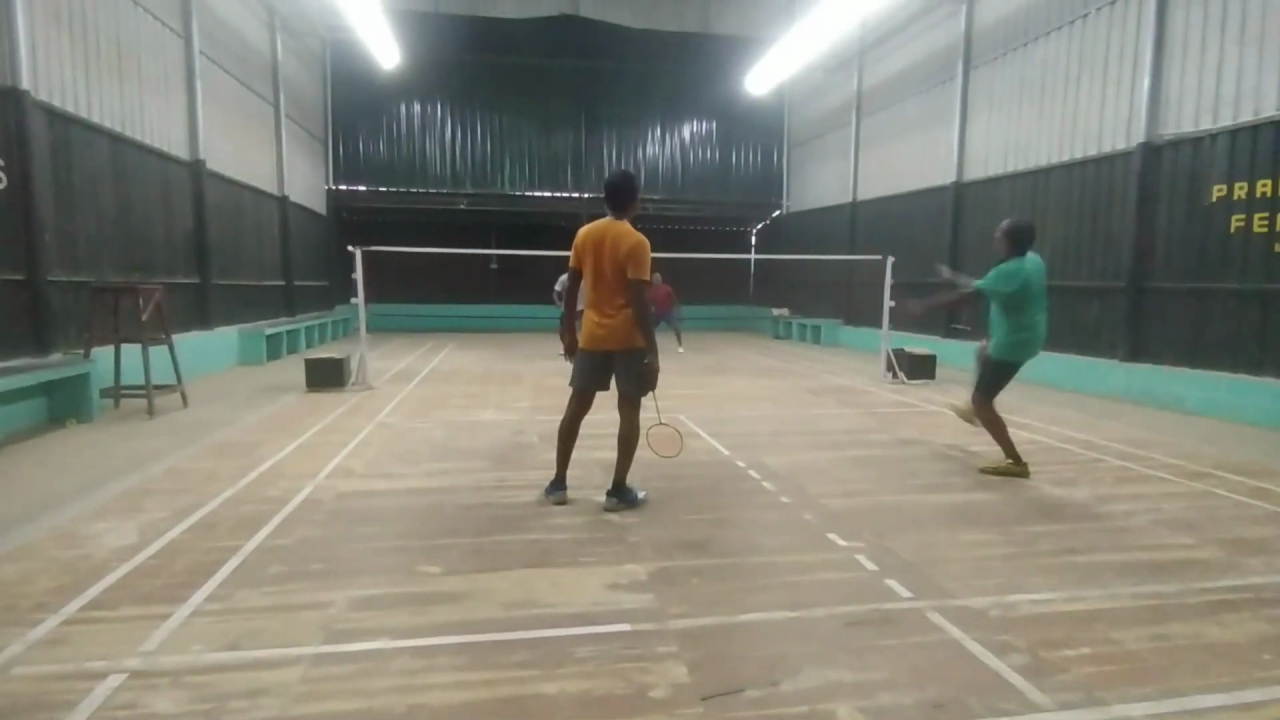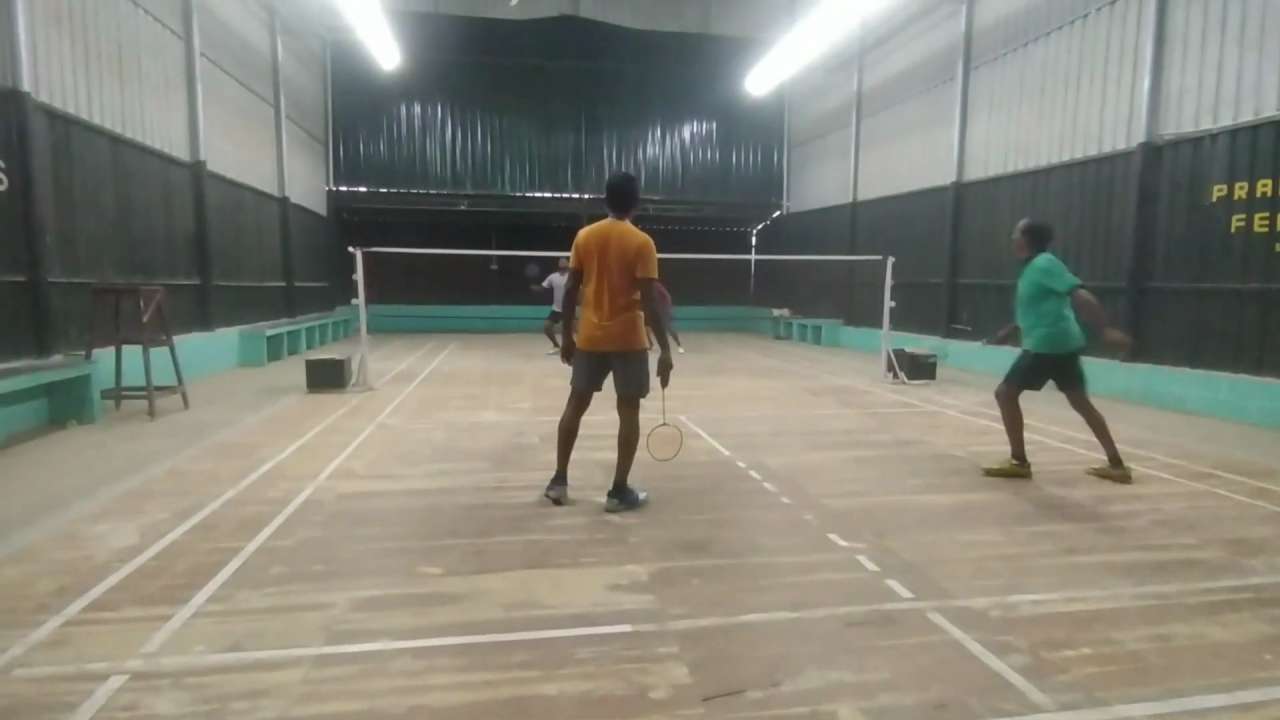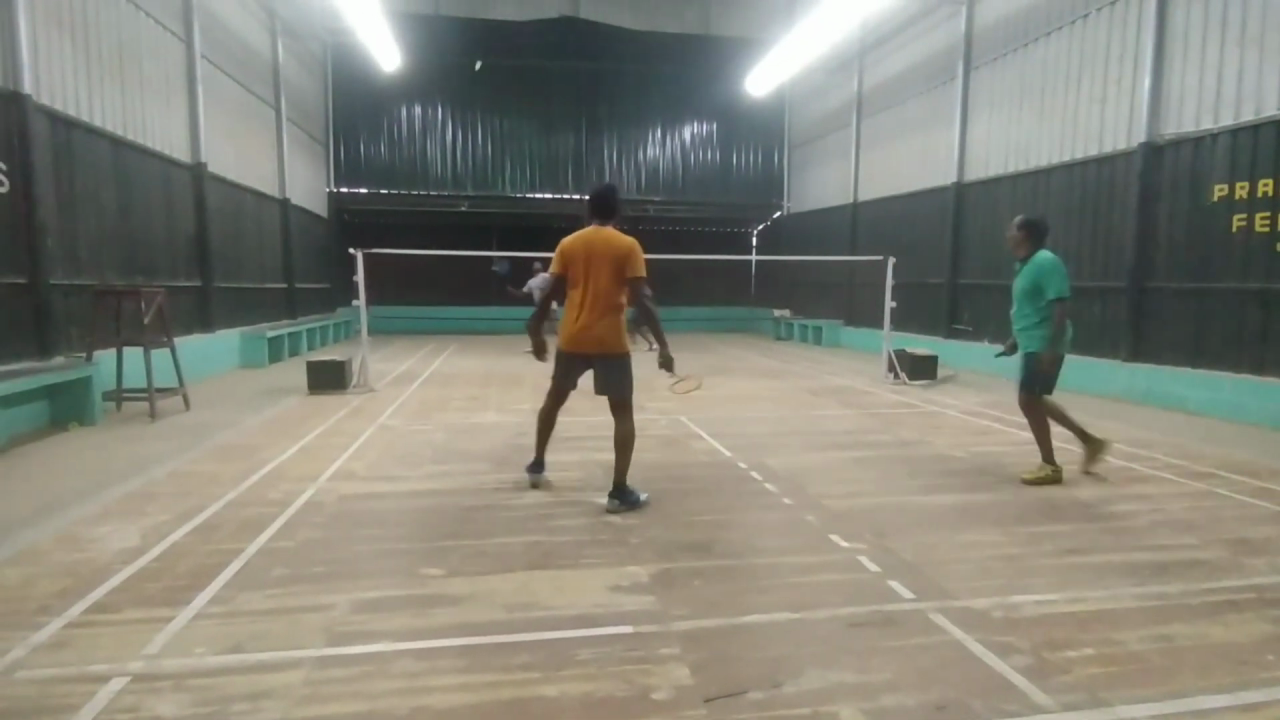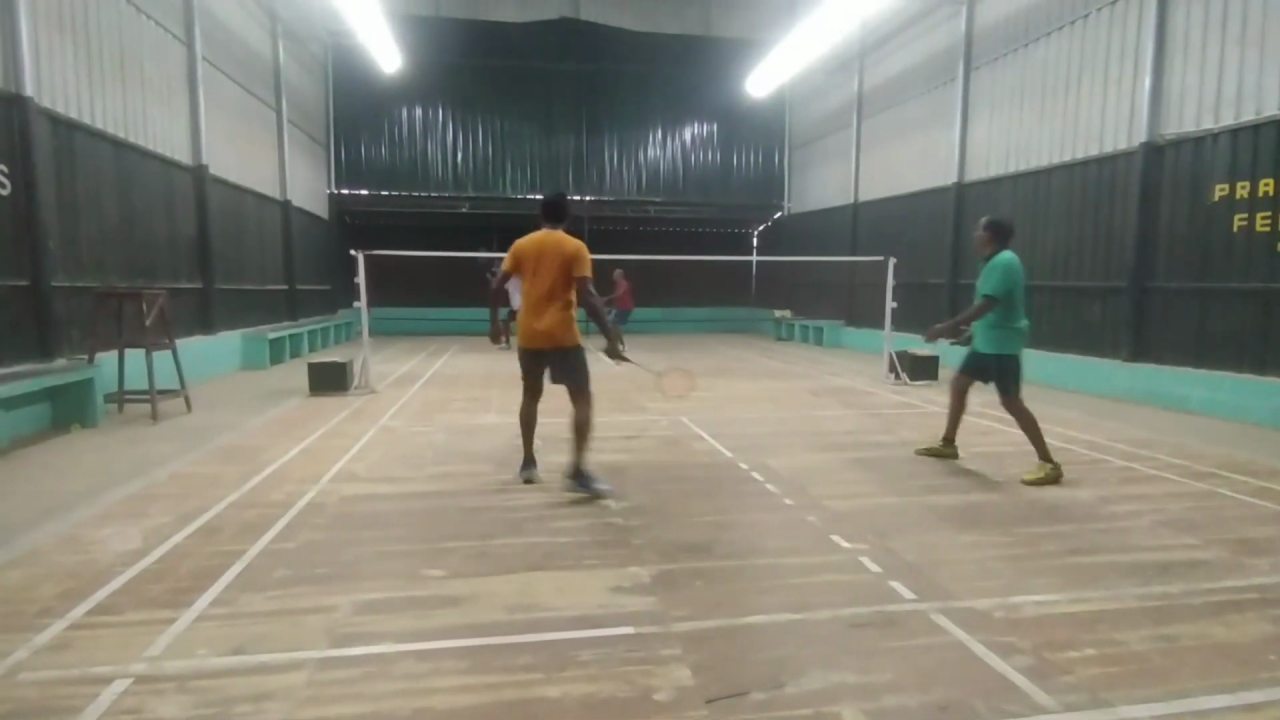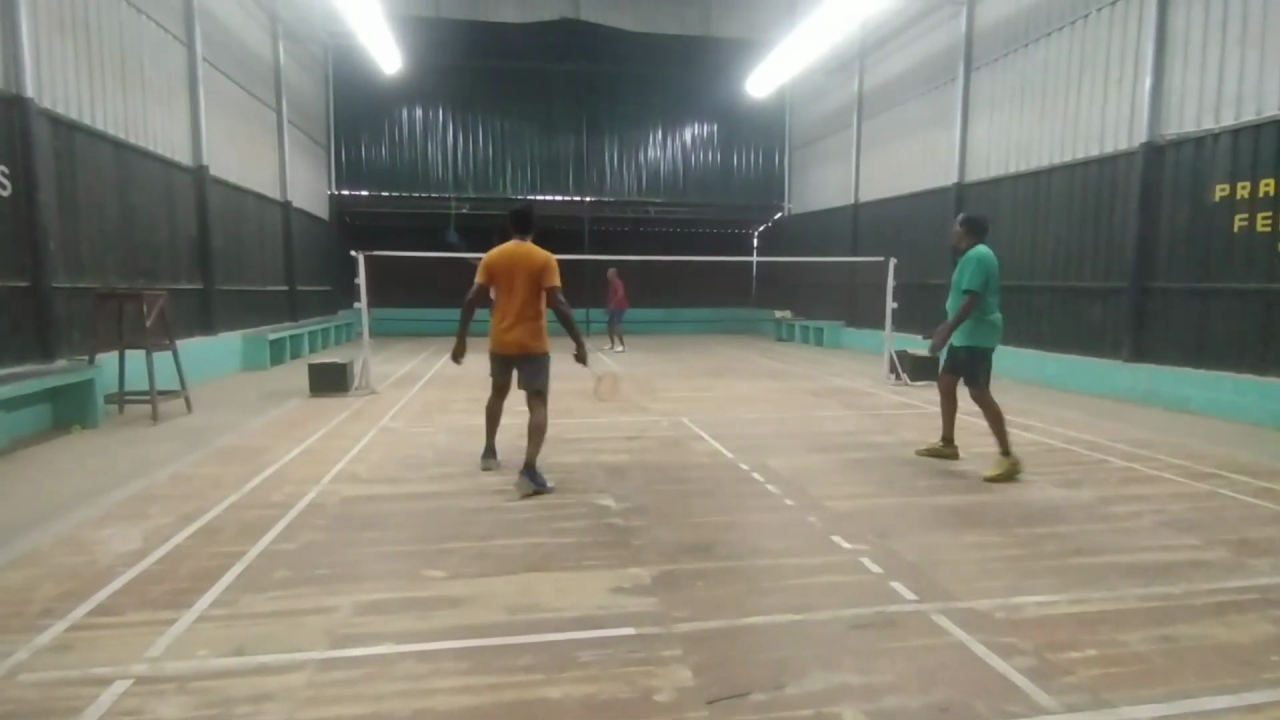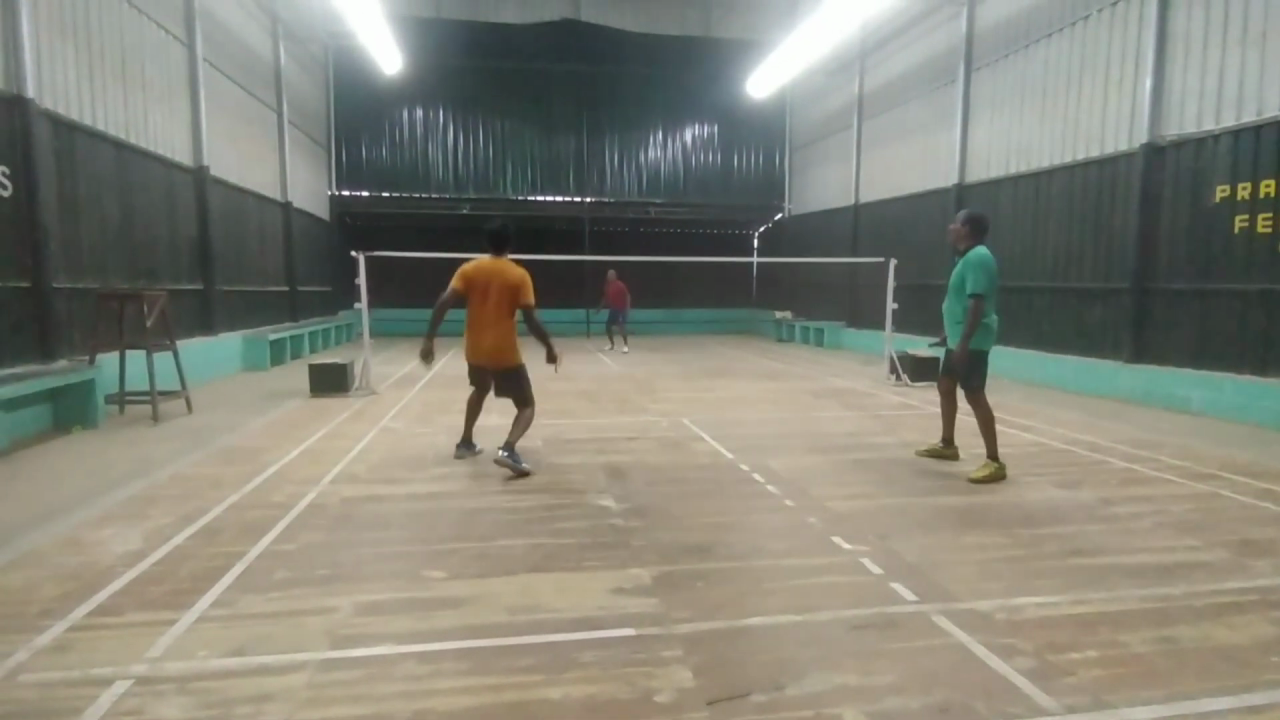
dt=0.3s
person 1, frame 1
left shoulder: (584, 235)
right shoulder: (636, 242)
left elbow: (571, 289)
right elbow: (638, 302)
left wrist: (568, 331)
right wrist: (652, 352)
left hip: (591, 337)
right hip: (628, 339)
left knee: (576, 408)
right knee: (629, 412)
left ankle: (558, 484)
right ankle: (618, 491)
person 1, frame 2
left shoulder: (585, 236)
right shoulder: (642, 242)
left elbow: (571, 291)
right elbow: (649, 301)
left wrist: (566, 335)
right wrist: (664, 350)
left hip: (589, 337)
right hip: (629, 340)
left knee: (575, 407)
right knee: (629, 412)
left ankle: (558, 482)
right ankle: (619, 491)
person 1, frame 3
left shoulder: (568, 244)
right shoulder: (628, 246)
left elbow: (549, 293)
right elbow: (641, 299)
left wrist: (536, 333)
right wrist: (662, 345)
left hip: (572, 339)
right hip: (611, 341)
left knee: (553, 400)
right knee: (623, 413)
left ankle: (537, 465)
right ankle: (620, 491)
person 1, frame 4
left shoulder: (521, 245)
right shoulder: (576, 248)
left elbow: (497, 286)
right elbow: (588, 296)
left wrist: (494, 321)
right wrist: (611, 338)
left hip: (528, 335)
right hip: (562, 336)
left knee: (530, 396)
right knee: (582, 400)
left ankle: (528, 464)
right ankle: (578, 472)
person 1, frame 5
left shoulder: (492, 256)
right shoulder: (544, 259)
left elbow: (472, 300)
right elbow: (558, 304)
left wrist: (461, 339)
right wrist: (579, 343)
left hip: (500, 341)
right hip: (532, 343)
left knee: (498, 392)
right knee: (538, 405)
left ankle: (489, 452)
right ankle: (530, 470)
person 1, frame 6
left shoulder: (468, 269)
right shoulder: (520, 276)
left elbow: (443, 303)
right elbow: (531, 320)
left wrist: (429, 340)
right wrist: (550, 350)
left hip: (475, 352)
right hip: (505, 355)
left knee: (480, 391)
right knee: (526, 406)
left ankle: (465, 442)
right ankle: (508, 449)
person 2, frame 1
left shoulder: (1008, 271)
right shoulder: (1033, 260)
left elbow: (969, 294)
left wrist: (926, 304)
left hip: (1010, 344)
right hip: (1029, 338)
left knee: (982, 402)
right knee: (985, 351)
left ankle: (1016, 462)
right ankle: (975, 411)
person 2, frame 2
left shoulder: (1045, 265)
right shoulder: (1032, 268)
left elbow: (1080, 295)
left wrist: (1106, 329)
right wrist: (1008, 332)
left hip: (1046, 345)
right hip: (1063, 344)
left knee: (1005, 394)
right knee: (1080, 402)
left ankle: (1019, 461)
right ankle: (1117, 465)
person 2, frame 3
left shoulder: (1046, 263)
right shoulder: (1025, 265)
left elbow: (1059, 308)
left wrist: (1049, 349)
right wrist: (1016, 339)
left hip: (1043, 345)
right hip: (1032, 343)
left knee: (1028, 401)
right knee: (1034, 400)
left ankle: (1050, 466)
right ankle: (1089, 440)
person 2, frame 4
left shoulder: (1003, 263)
right shoulder: (994, 262)
left elbow: (986, 304)
left wrist: (948, 327)
right wrist: (977, 331)
left hip: (1003, 344)
right hip: (986, 341)
left knee: (1011, 402)
right knee: (958, 385)
left ankle: (1048, 464)
right ankle: (948, 444)
person 2, frame 5
left shoulder: (977, 256)
right shoulder: (971, 256)
left elbow: (970, 301)
left wrist: (946, 332)
right wrist: (948, 329)
left hip: (976, 337)
right hip: (963, 336)
left knee: (980, 394)
right knee: (945, 384)
left ankle: (1007, 457)
right ankle: (947, 444)
person 2, frame 6
left shoulder: (978, 258)
right shoulder: (967, 257)
left elbow: (978, 304)
left wrist: (964, 343)
right wrist: (950, 334)
left hip: (970, 342)
right hip: (958, 338)
left knee: (974, 396)
right knee: (945, 387)
left ankle: (995, 462)
right ankle: (947, 445)
